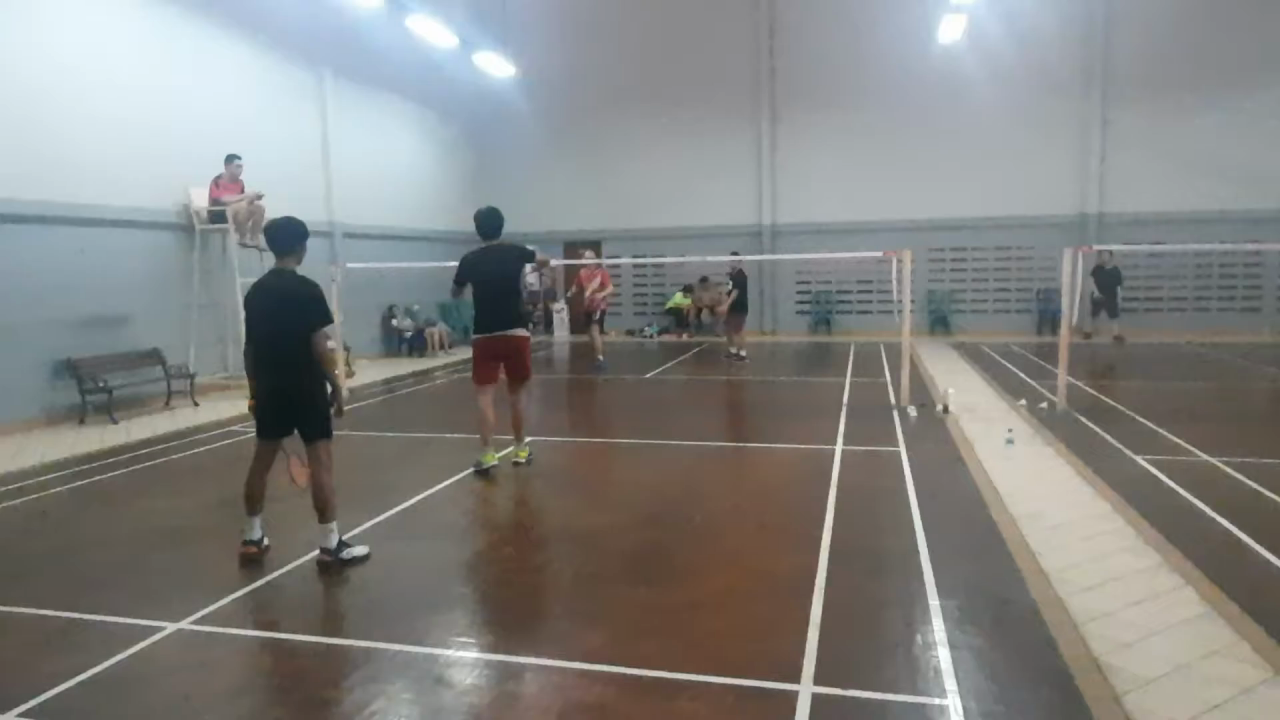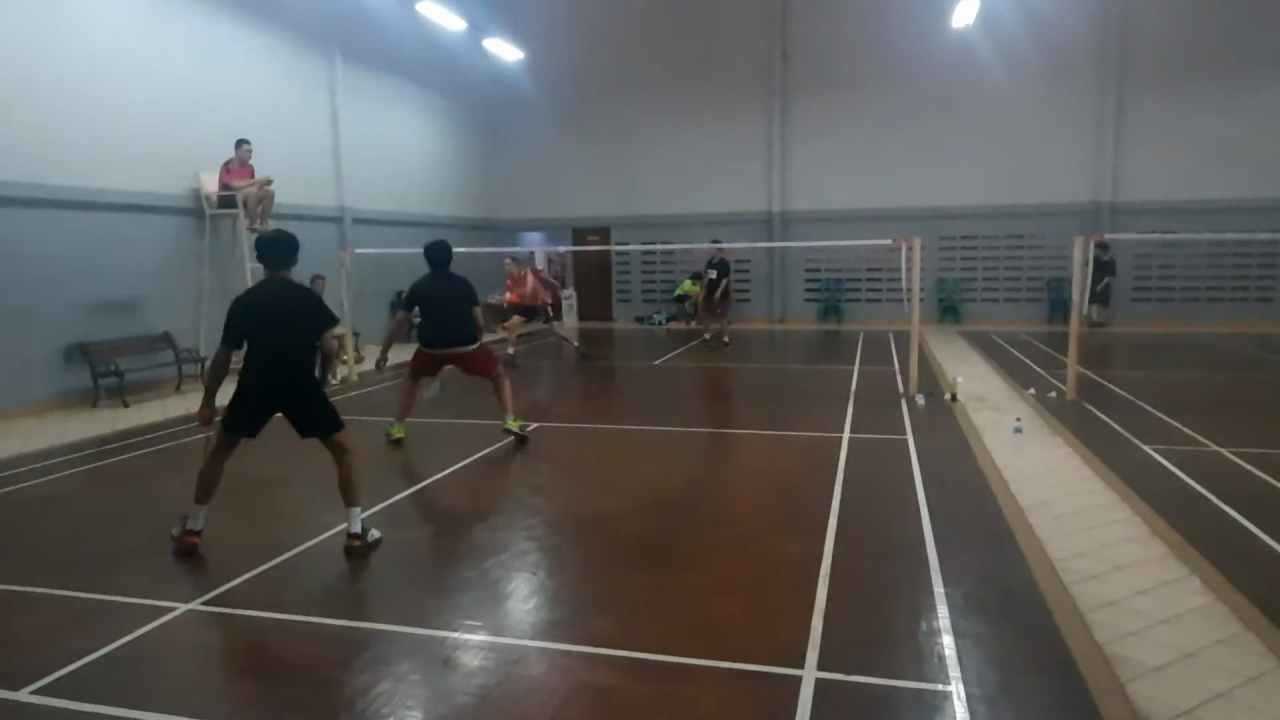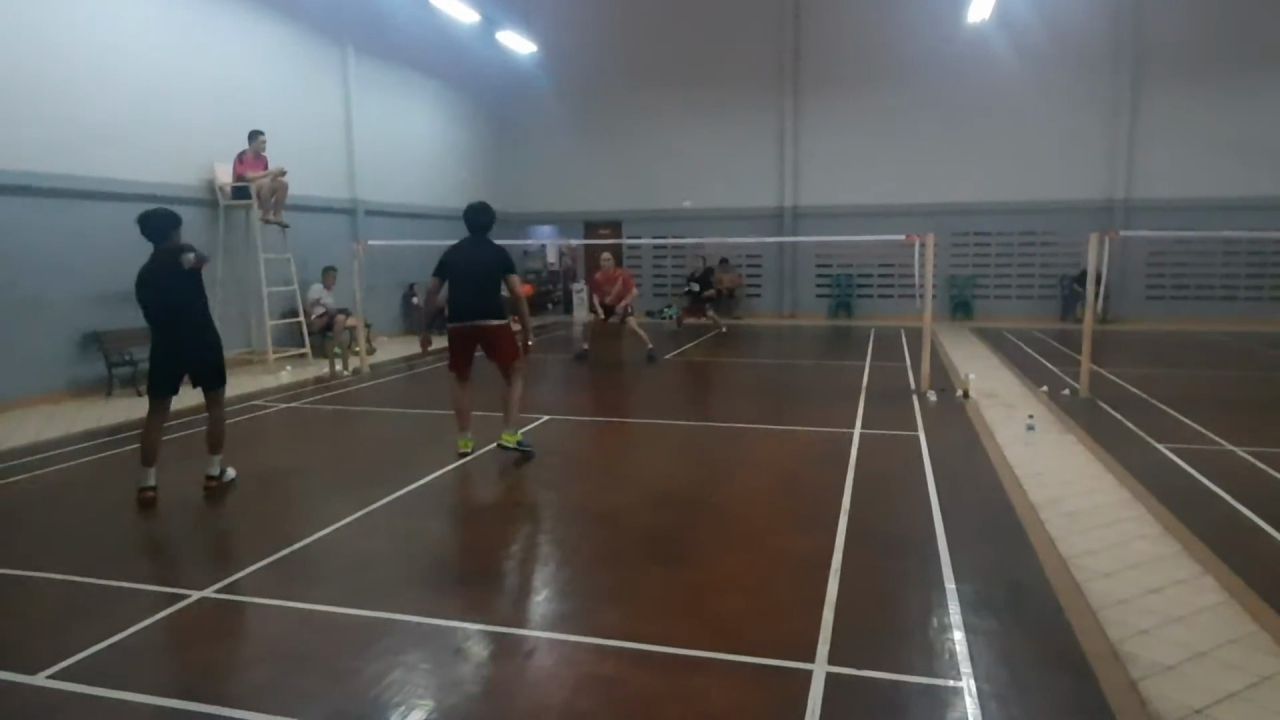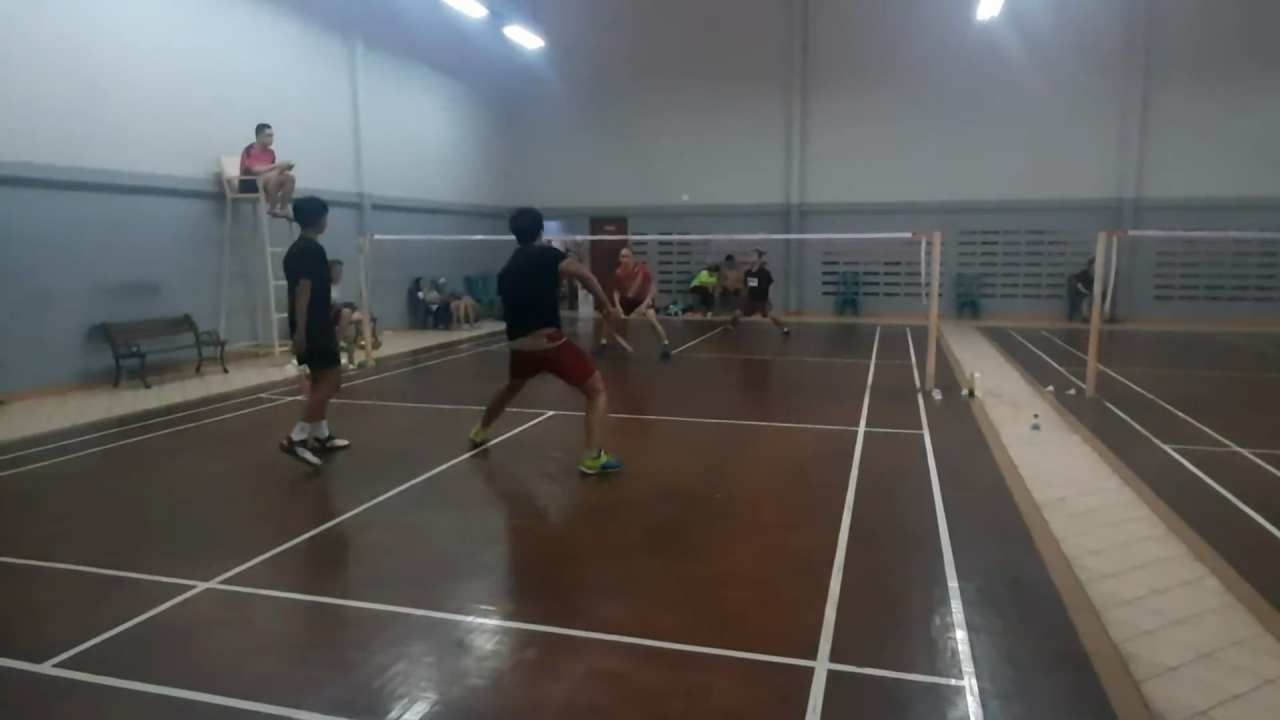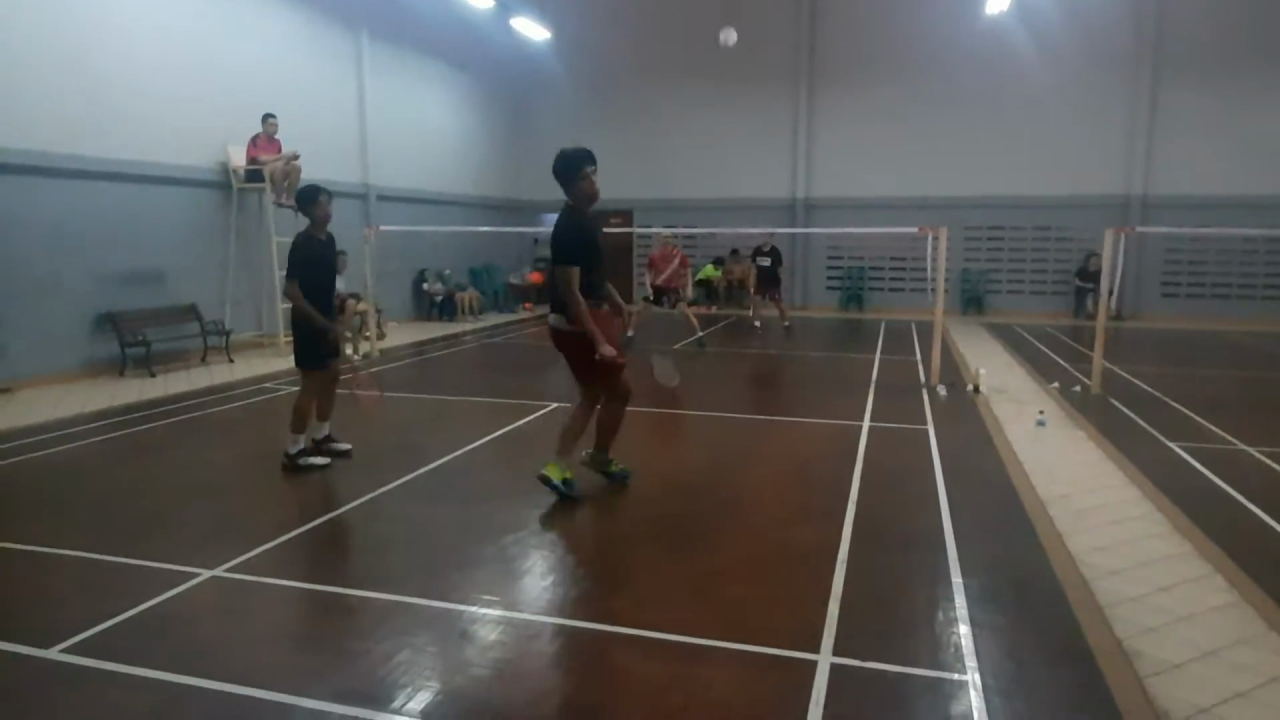
dt=1s
person 1, frame 1
left shoulder: (255, 292)
right shoulder: (307, 289)
left elbow: (250, 350)
right elbow: (319, 346)
left wrist: (254, 393)
right wrist: (336, 387)
left hip: (269, 389)
right hip: (305, 388)
left knee: (262, 460)
right knee: (320, 462)
left ankle: (251, 539)
right ankle: (330, 545)
person 1, frame 2
left shoulder: (244, 302)
right shoulder: (307, 299)
left elbow: (223, 359)
right elbow: (329, 348)
left wrist: (207, 403)
right wrist: (321, 378)
left hip: (256, 386)
right hip: (303, 387)
left knee: (218, 452)
right knee: (344, 451)
left ankle: (192, 529)
right ankle: (356, 532)
person 1, frame 3
left shoulder: (144, 274)
right shoulder: (180, 253)
right elbow: (189, 260)
right wrist: (196, 259)
left hip: (165, 347)
right hip: (201, 341)
left knee: (156, 415)
right knee: (215, 404)
left ankle: (148, 484)
right ankle: (214, 473)
person 1, frame 4
left shoulder: (293, 251)
right shoulder: (313, 250)
right elbow: (303, 289)
right wrist: (301, 329)
left hip: (304, 325)
right hip: (316, 326)
left knee: (319, 381)
right knee: (330, 381)
left ankle: (321, 435)
right ankle: (297, 438)
person 1, frame 5
left shoulder: (330, 240)
right shoulder: (302, 244)
right elbow: (290, 291)
left wrist: (333, 321)
right wrist: (323, 323)
left hip: (326, 321)
right hip: (310, 324)
left knee: (331, 378)
right knee: (311, 385)
left ankle: (321, 436)
right ankle: (294, 450)
person 2, frame 1
left shoulder: (469, 260)
right shoulder: (515, 252)
left elbow: (456, 293)
right elbow: (544, 261)
right wrist: (541, 261)
left hip: (485, 335)
right hip: (516, 333)
left knee: (485, 393)
right knee: (516, 391)
left ankle: (488, 453)
right ankle: (520, 448)
person 2, frame 2
left shoulder: (419, 286)
right shoulder: (464, 284)
left elbow: (399, 323)
right elbow: (479, 323)
left wrist: (383, 353)
right wrist: (475, 347)
left hip: (431, 348)
right hip: (466, 346)
left knee: (412, 379)
right knee: (499, 376)
left ankle: (397, 427)
right ankle: (510, 421)
person 2, frame 3
left shoulder: (451, 253)
right shoulder: (499, 253)
left elbow: (431, 292)
right elbow: (518, 295)
left wrist: (425, 329)
right wrist: (528, 333)
left hip: (458, 324)
right hip: (493, 322)
left knee: (462, 380)
right knee: (514, 375)
left ankle: (464, 440)
right ankle: (510, 435)
person 2, frame 4
left shoulder: (507, 270)
right shoulder: (546, 254)
left elbow: (504, 311)
right elbow: (583, 275)
right wrist: (607, 306)
left hip: (518, 342)
right hip: (548, 339)
left knee: (513, 385)
right knee: (596, 390)
left ankle: (480, 433)
right ankle: (593, 457)
person 2, frame 5
left shoulder: (586, 218)
right shoulder: (570, 227)
right elbow: (570, 292)
left wrist: (615, 299)
right wrist: (598, 342)
left hip: (587, 316)
right hip: (577, 321)
left knee: (591, 396)
right knee: (620, 389)
left ankle: (557, 470)
right ankle: (600, 457)
